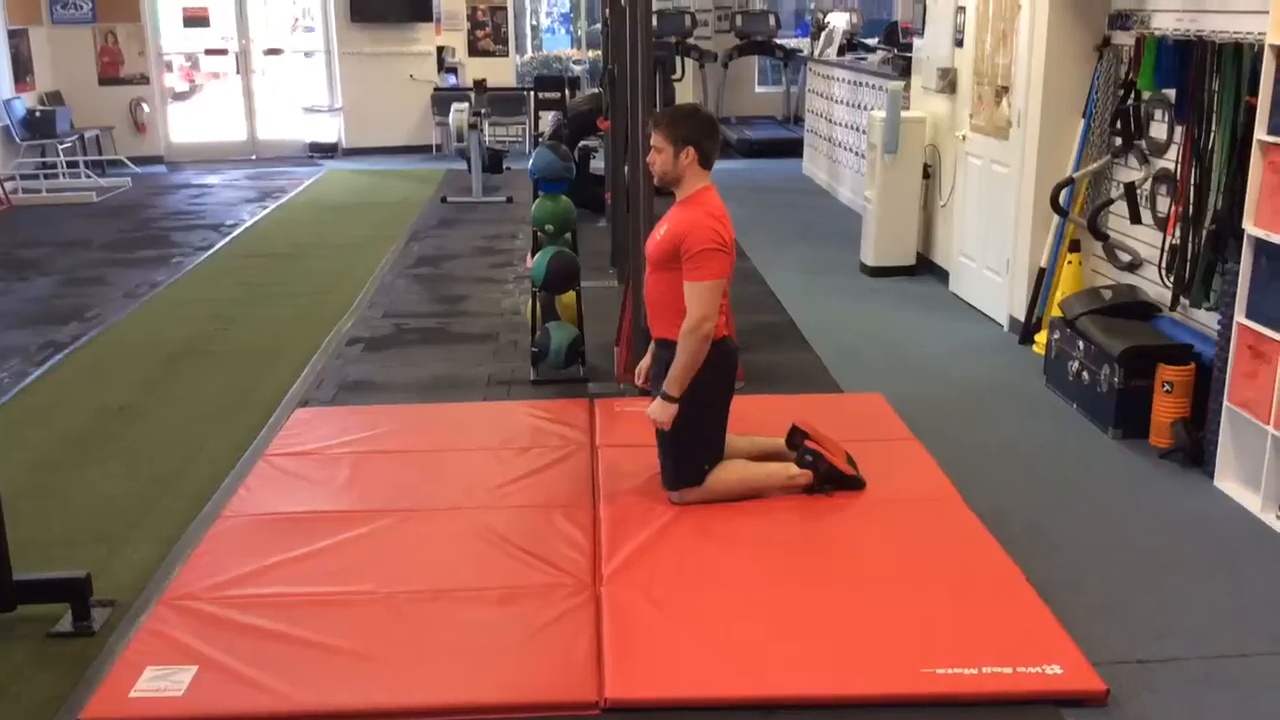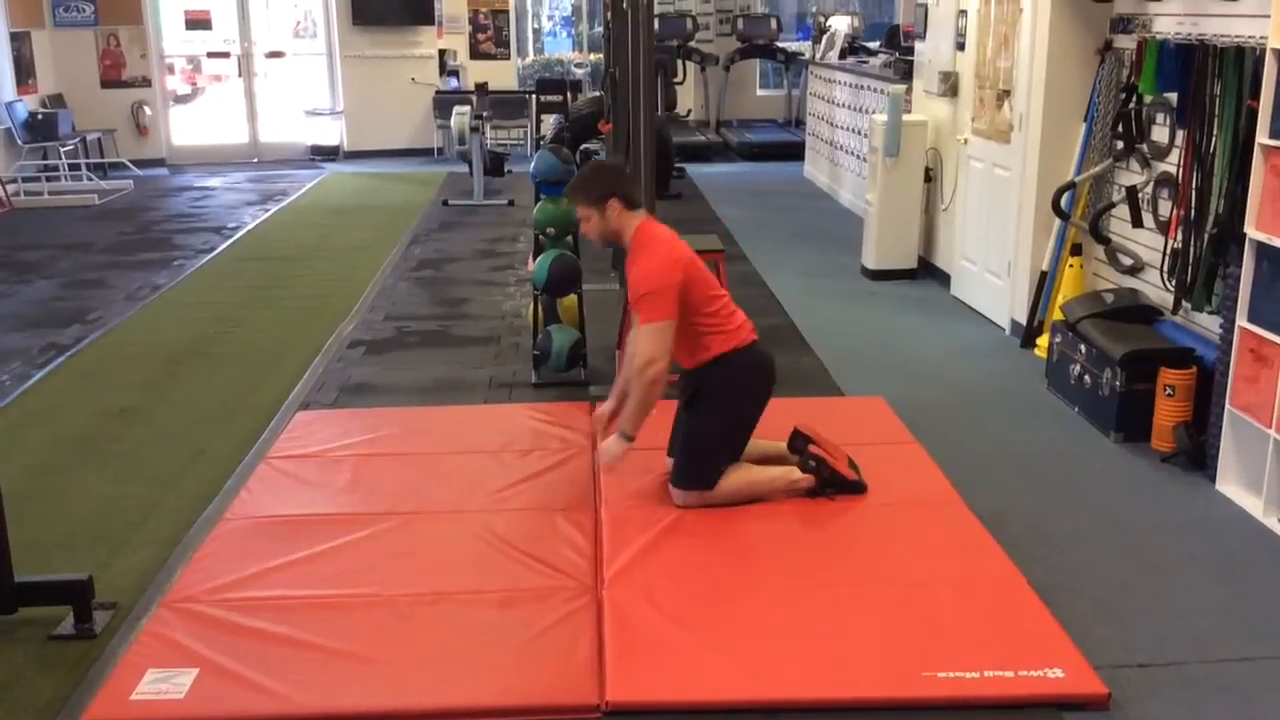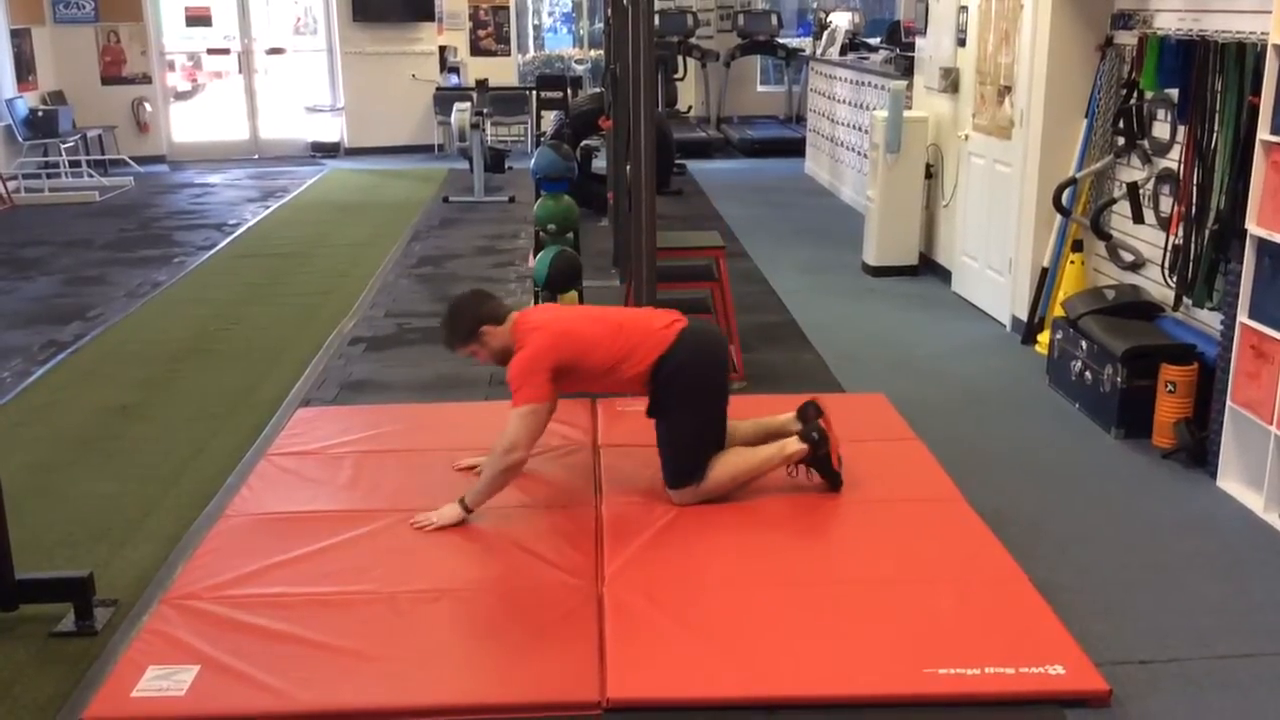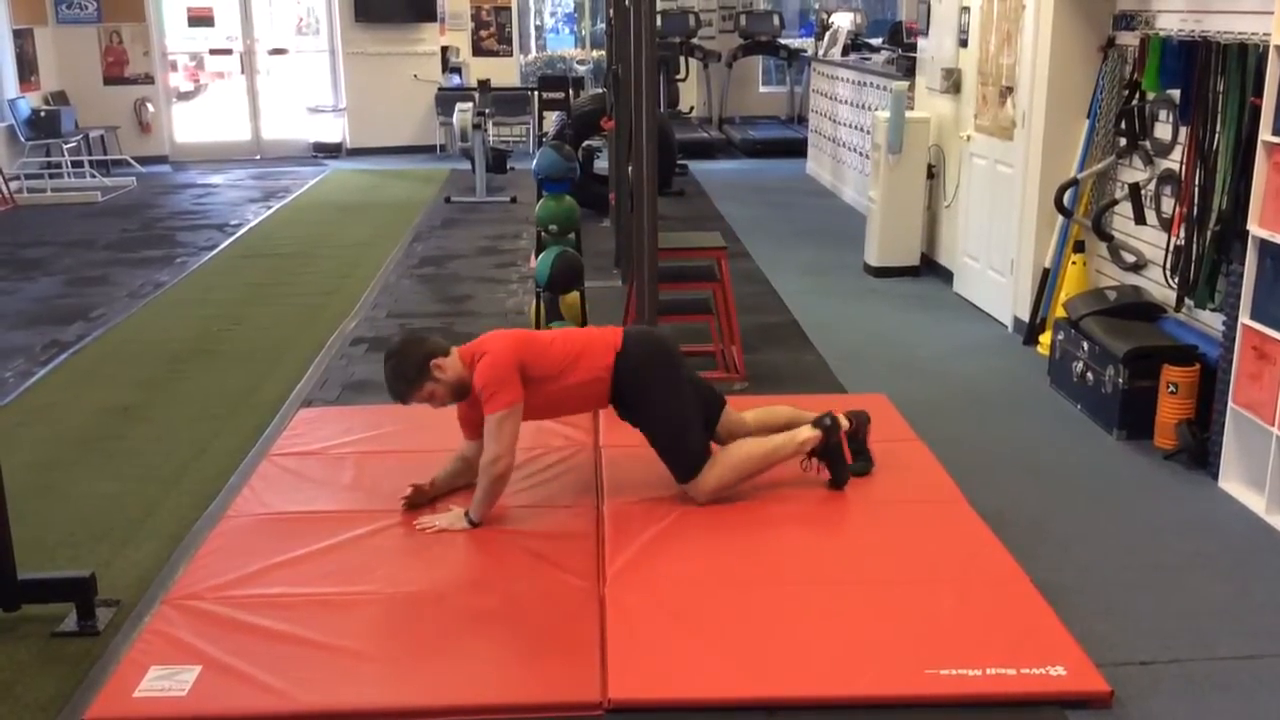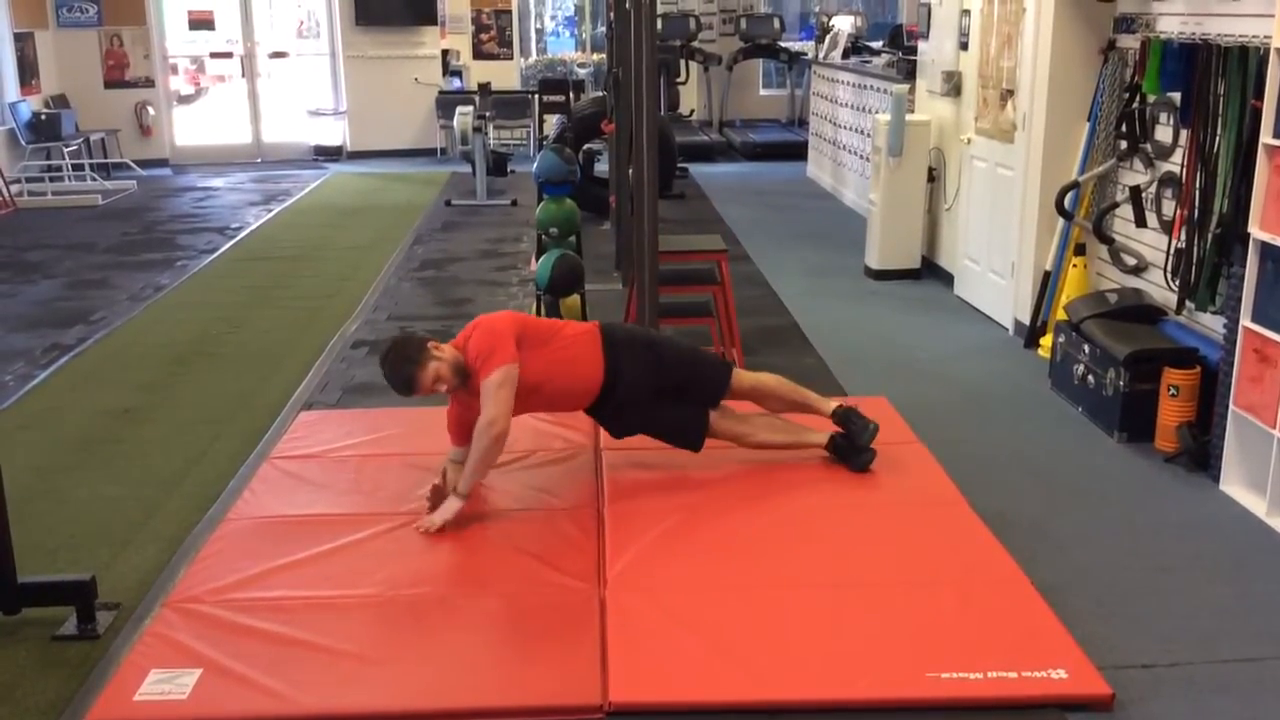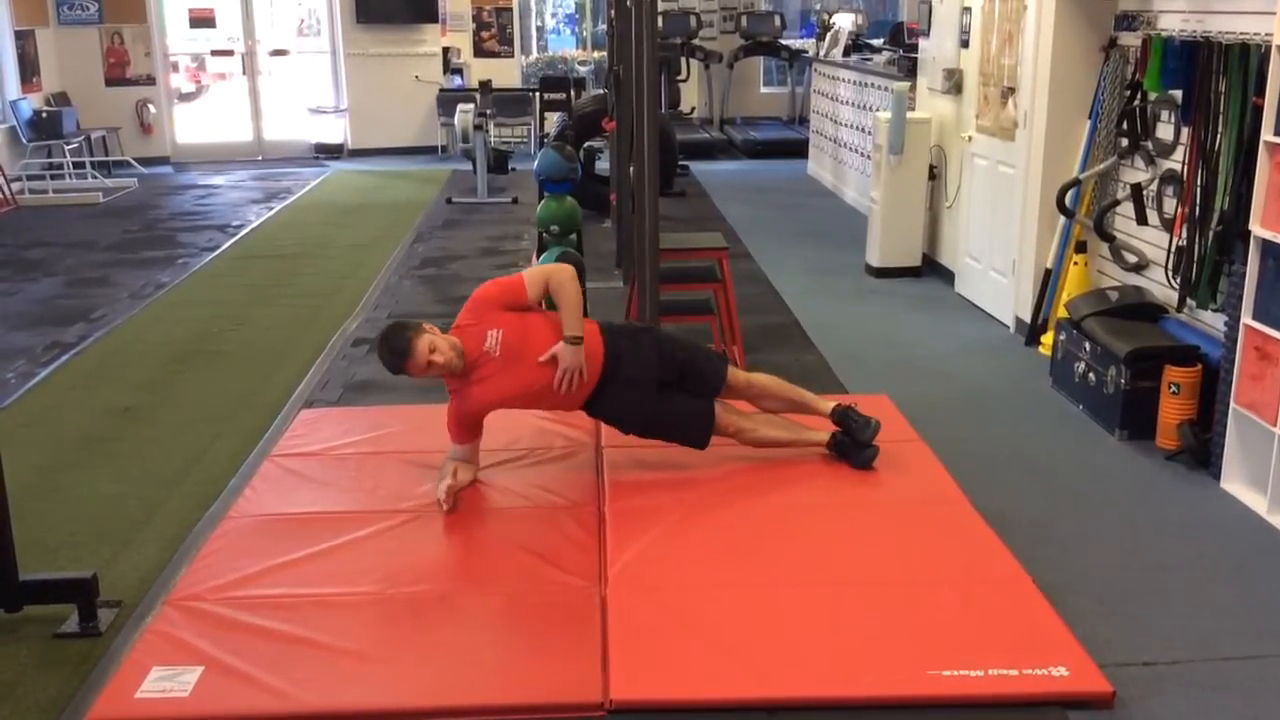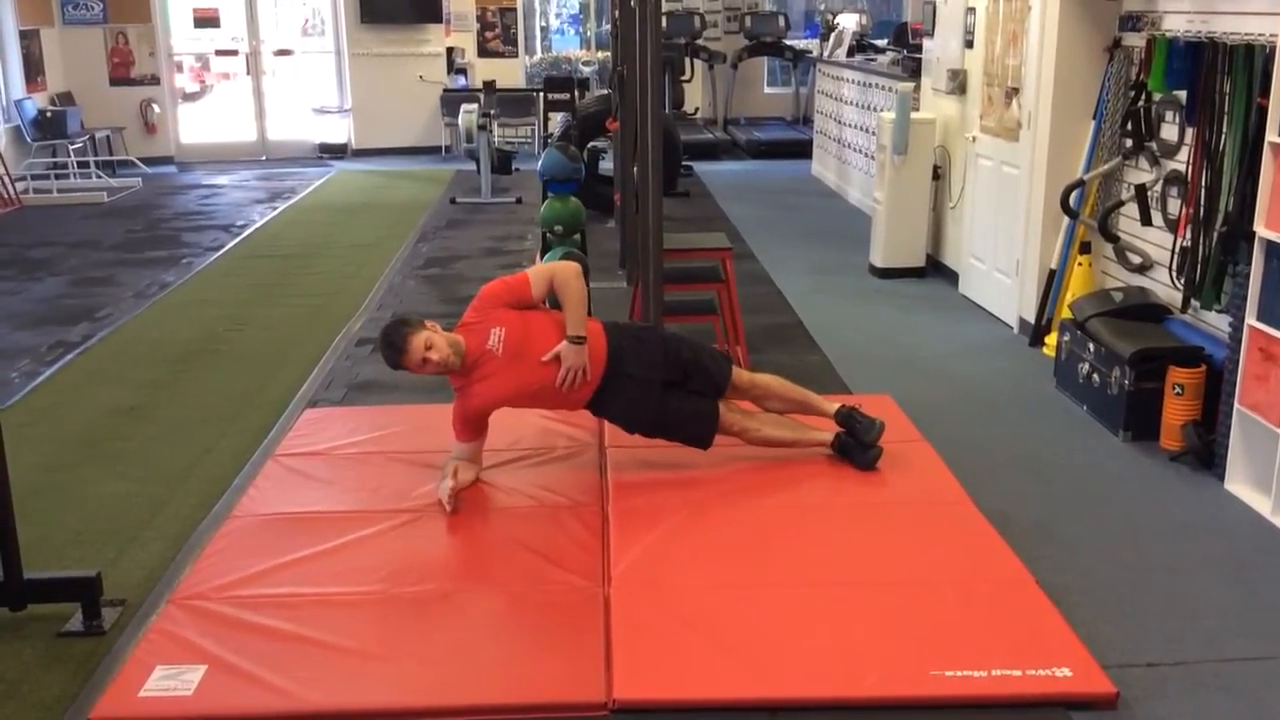
dt=0.7s
person 1, frame 1
left shoulder: (701, 224)
right shoulder: (688, 207)
left elbow: (701, 323)
left wrist: (669, 396)
right wrist: (654, 354)
left hip: (696, 363)
right hip: (678, 353)
left knee: (684, 487)
right knee: (699, 448)
left ankle: (806, 471)
right ankle: (793, 446)
person 1, frame 2
left shoulder: (652, 264)
right shoulder: (647, 242)
left elbow: (652, 366)
right elbow: (638, 336)
left wrist: (624, 435)
right wrist: (615, 398)
left hip: (734, 372)
right hip: (720, 364)
left knee: (687, 491)
right knee: (682, 462)
left ankle: (808, 475)
right ankle: (795, 451)
person 1, frame 3
left shoulder: (531, 355)
right shoulder: (534, 324)
left elbow: (515, 452)
right elbow: (538, 411)
left wrist: (463, 507)
right wrist: (497, 459)
left hip: (685, 365)
right hip: (687, 344)
left knee: (686, 488)
right knee: (709, 443)
left ankle: (798, 447)
right ankle: (799, 421)
person 1, frame 4
left shoulder: (492, 365)
right shoulder: (472, 386)
left elbow: (498, 462)
right elbow: (471, 458)
left wrist: (471, 517)
right wrist: (432, 488)
left hip: (635, 362)
right hip: (628, 361)
left knee: (702, 482)
right knee: (733, 426)
left ankle: (816, 435)
right ankle: (843, 423)
person 1, frame 5
left shoulder: (485, 334)
right shoulder: (460, 405)
left elbow: (495, 424)
right elbow: (460, 459)
left wrist: (460, 496)
right wrist: (445, 488)
left hip: (619, 355)
right hip: (609, 405)
left knee: (738, 383)
right knee: (725, 427)
left ankle: (833, 410)
right ankle: (830, 443)
person 1, frame 6
left shoulder: (481, 307)
right shoulder: (465, 400)
left elbow: (562, 274)
right elbow: (464, 457)
left wrist: (573, 341)
right wrist: (451, 479)
left hip: (617, 350)
right hip: (611, 398)
left knee: (738, 384)
right knee: (730, 423)
left ankle: (833, 409)
right ankle: (830, 441)
person 1, frame 7
left shoulder: (486, 304)
right shoulder: (470, 398)
left elbow: (567, 271)
right elbow: (468, 456)
left wrist: (576, 339)
right wrist: (453, 479)
left hip: (623, 349)
right hip: (616, 397)
left knee: (743, 383)
right knee: (734, 422)
left ankle: (837, 411)
right ankle: (835, 441)
